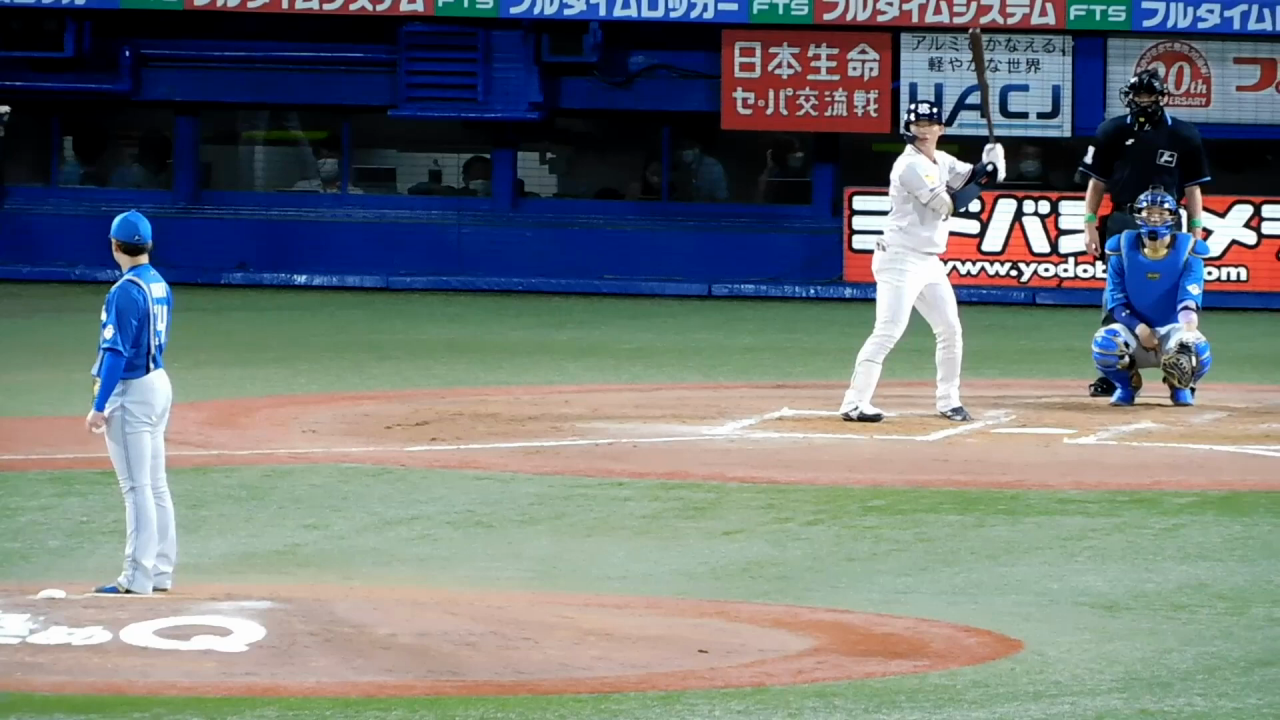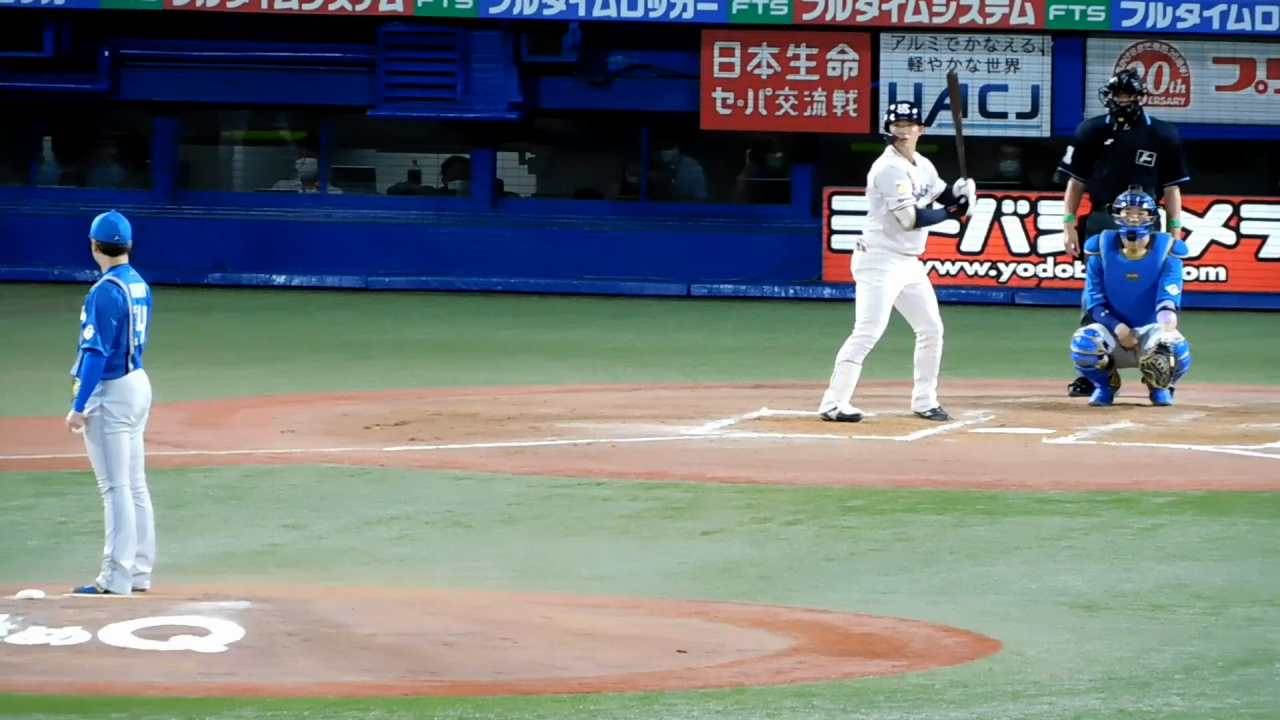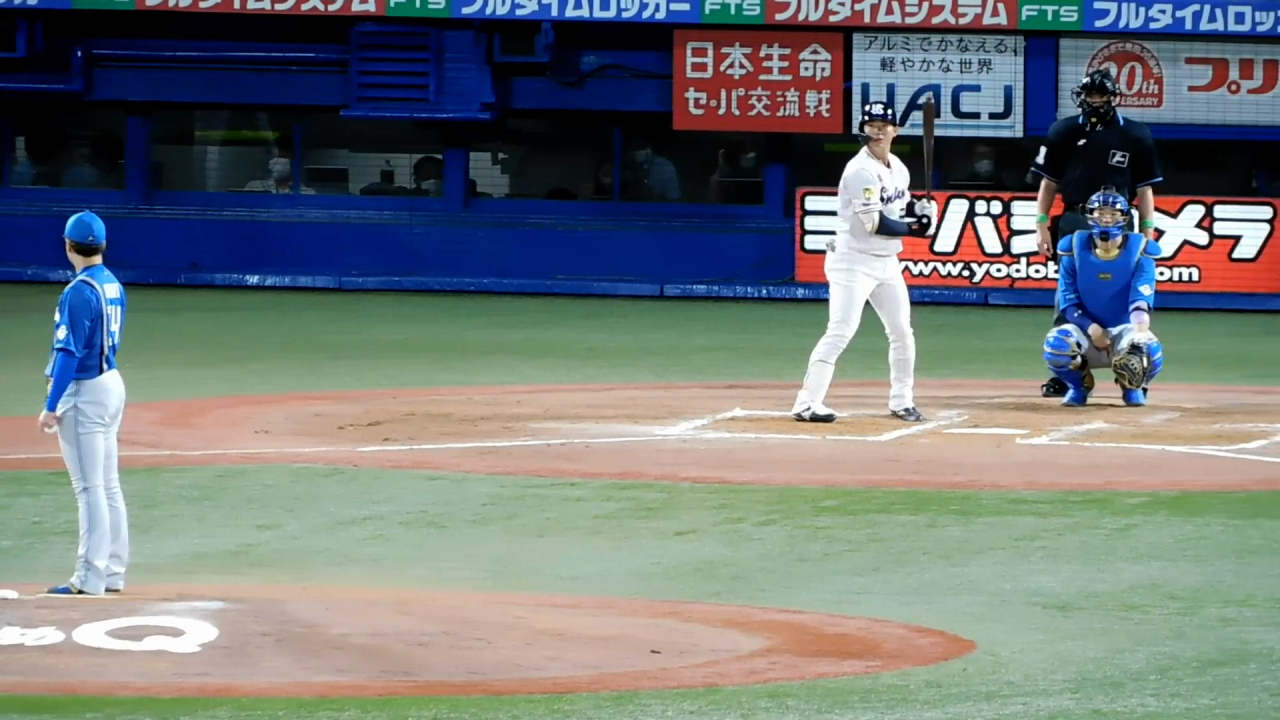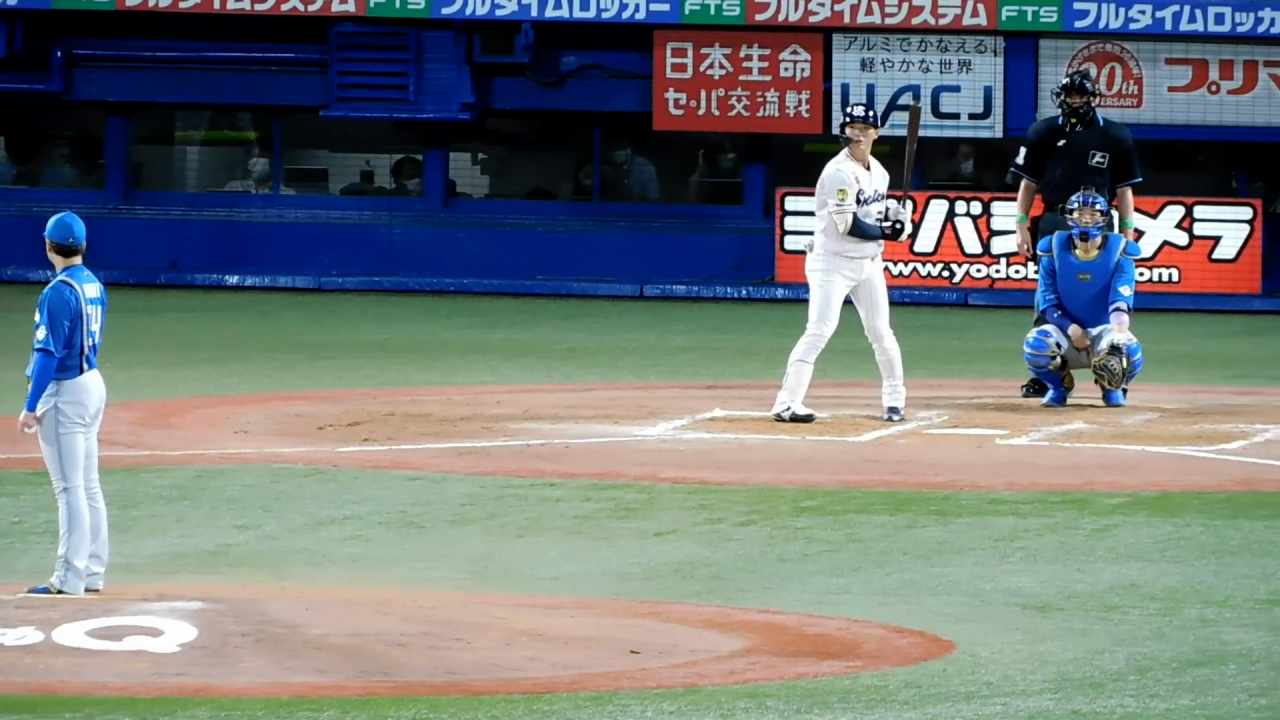
dt=0.2s
person 1, frame 1
left shoulder: (125, 290)
right shoulder: (160, 285)
left elbow: (117, 353)
left wrist: (99, 406)
left hip: (131, 392)
right hip: (157, 383)
left knee: (136, 487)
right knee: (155, 484)
left ankle: (138, 578)
right ankle: (160, 570)
person 1, frame 2
left shoulder: (105, 290)
right shoulder: (139, 285)
left elbow: (97, 353)
left wrist: (79, 406)
left hip: (110, 392)
right hip: (136, 384)
left knee: (115, 488)
right knee: (134, 485)
left ankle: (117, 578)
right ankle: (138, 571)
person 1, frame 3
left shoulder: (79, 291)
right shoulder: (113, 285)
left elbow: (69, 353)
left wrist: (51, 406)
left hip: (84, 392)
right hip: (111, 384)
left knee: (89, 488)
right knee: (108, 485)
left ankle: (91, 579)
right ankle: (112, 571)
person 1, frame 4
left shoulder: (59, 291)
right shoulder: (95, 285)
left elbow: (49, 353)
left wrist: (31, 406)
left hip: (65, 392)
right hip: (92, 384)
left knee: (69, 488)
right knee: (88, 485)
left ankle: (70, 578)
right ankle: (92, 571)
person 2, frame 1
left shoulder: (1184, 135)
right shoulder: (1112, 131)
left elbow: (1193, 188)
right elbow: (1097, 182)
left wrist: (1195, 233)
right wrist: (1091, 224)
right hip: (1122, 223)
person 2, frame 2
left shoulder: (1163, 134)
right shoulder: (1091, 131)
left elbow: (1172, 188)
right elbow: (1075, 182)
left wrist: (1174, 232)
right wrist: (1070, 225)
right hip: (1101, 223)
person 2, frame 3
left shoulder: (1136, 135)
right shoulder: (1064, 131)
left elbow: (1144, 189)
right elbow: (1049, 182)
left wrist: (1147, 233)
right wrist: (1042, 225)
right hip: (1074, 223)
person 2, frame 4
left shoulder: (1116, 135)
right shoulder: (1043, 131)
left elbow: (1124, 189)
right elbow: (1029, 183)
left wrist: (1127, 233)
right wrist: (1022, 225)
right hip: (1053, 223)
person 3, frame 1
left shoulder: (940, 160)
right shoulder: (911, 165)
left elbow: (970, 178)
right elbow: (947, 206)
left wrist: (989, 164)
right wrist: (983, 182)
left hip: (929, 261)
right hip: (901, 260)
left knee: (950, 329)
right knee: (887, 331)
left ankle: (948, 400)
right ankle: (854, 403)
person 3, frame 2
left shoulder: (922, 164)
right shoulder: (889, 168)
left elbow: (940, 195)
right elbow: (911, 219)
left wrist: (961, 192)
right wrist: (953, 210)
left hip: (909, 261)
right hip: (880, 260)
left knee: (931, 328)
right knee: (867, 331)
left ankle: (925, 400)
right ankle: (833, 403)
person 3, frame 3
left shoulder: (899, 168)
right shoulder: (860, 170)
left elbow: (900, 206)
right elbow: (874, 223)
left wrist: (918, 209)
right wrist: (914, 228)
left hip: (887, 262)
right hip: (853, 261)
left knee: (902, 330)
right knee: (840, 332)
left ankle: (902, 401)
right ankle: (807, 403)
person 3, frame 4
left shoulder: (879, 172)
right shoulder: (838, 171)
right elbow: (847, 225)
left wrist: (893, 214)
right wrist: (887, 232)
left hip: (869, 263)
right hip: (832, 262)
left knee: (881, 331)
right knee: (819, 331)
left ankle: (894, 399)
right ankle: (786, 403)
person 4, frame 1
left shoulder: (1188, 250)
right shoulder: (1122, 249)
left elbow: (1190, 301)
right elbow: (1116, 301)
left wrist: (1188, 336)
right wrist: (1140, 329)
left hip: (1173, 330)
right hip: (1134, 330)
left knee: (1198, 351)
right knee: (1104, 343)
left ankle: (1180, 385)
right ankle: (1127, 384)
person 4, frame 2
left shoulder: (1167, 251)
right shoulder: (1101, 249)
left elbow: (1168, 301)
right elbow: (1095, 302)
left wrist: (1167, 337)
right wrist: (1119, 329)
left hip: (1152, 330)
right hip: (1112, 330)
left knee: (1177, 351)
right knee: (1082, 344)
left ankle: (1160, 386)
right ankle: (1105, 384)
person 4, frame 3
left shoulder: (1139, 251)
right shoulder: (1074, 249)
left elbow: (1141, 301)
right elbow: (1067, 302)
left wrist: (1140, 338)
right wrist: (1092, 329)
left hip: (1125, 330)
right hip: (1085, 330)
left knee: (1150, 351)
right knee: (1055, 344)
left ankle: (1133, 386)
right ankle: (1079, 385)
person 4, frame 4
left shoulder: (1119, 252)
right shoulder: (1054, 250)
left elbow: (1121, 302)
right elbow: (1047, 303)
left wrist: (1119, 338)
right wrist: (1072, 330)
left hip: (1105, 331)
right hip: (1065, 331)
left knee: (1130, 352)
right knee: (1035, 344)
left ankle: (1113, 387)
right ankle: (1058, 385)
